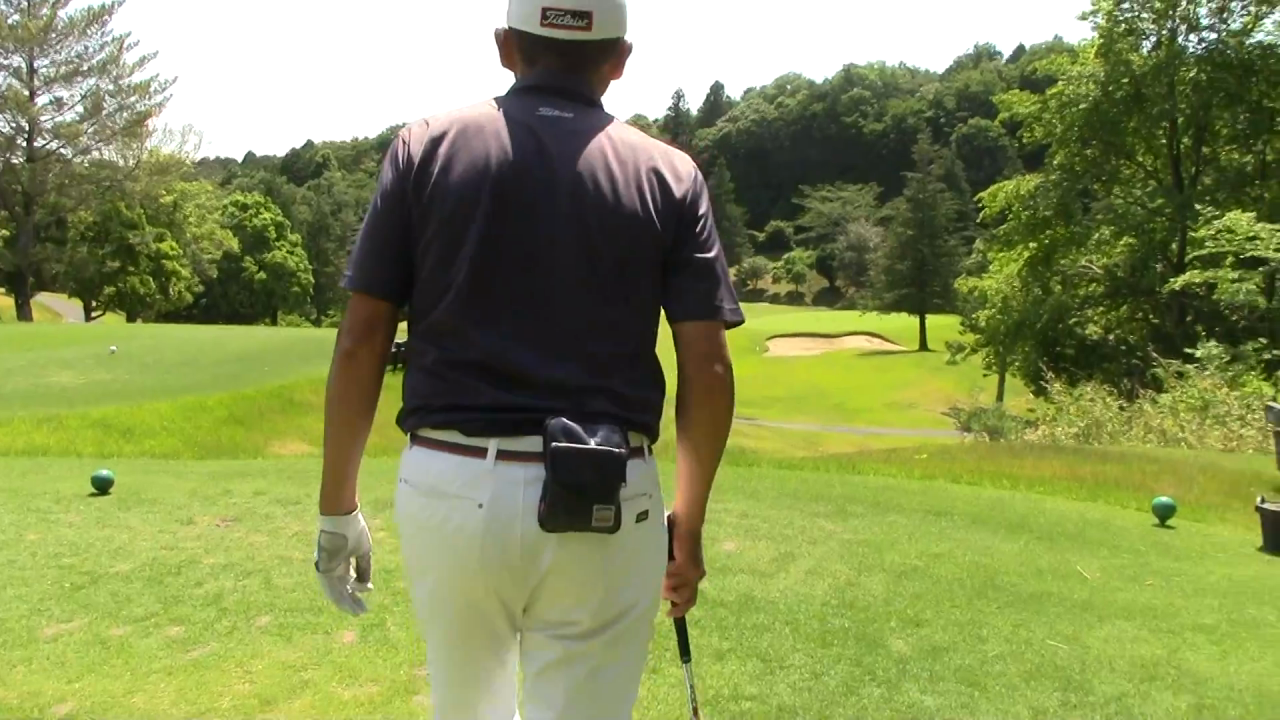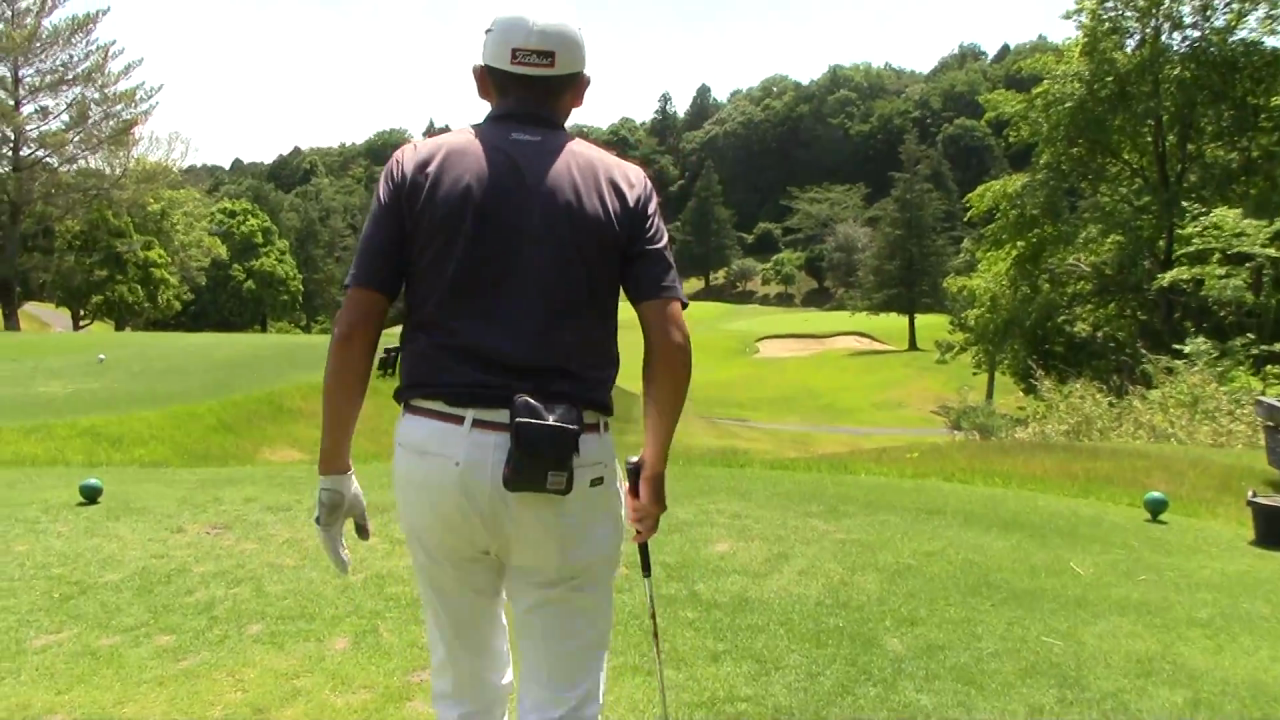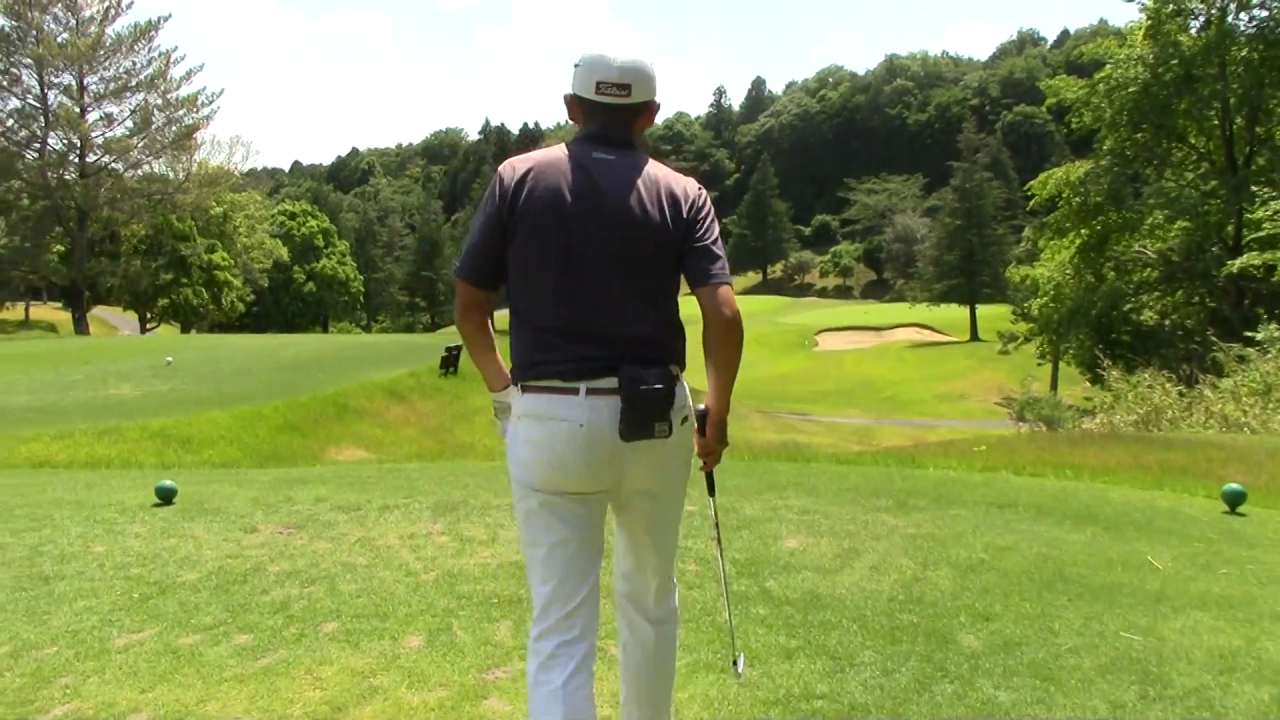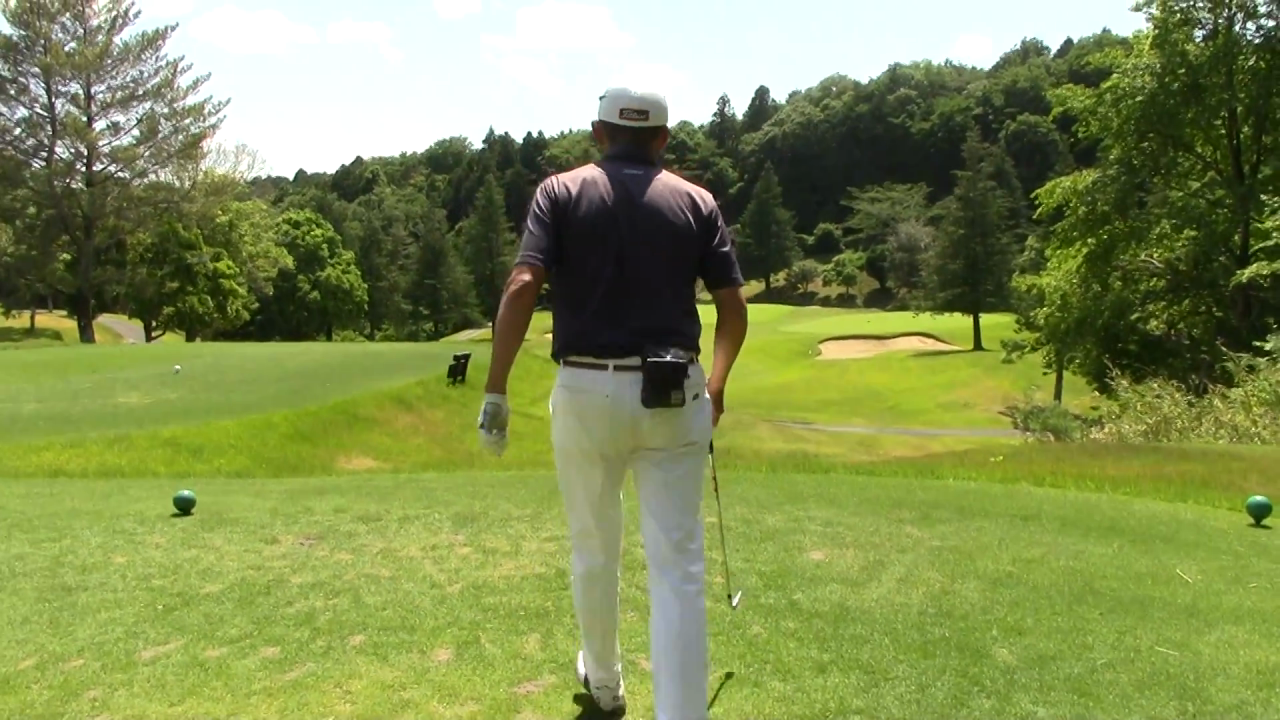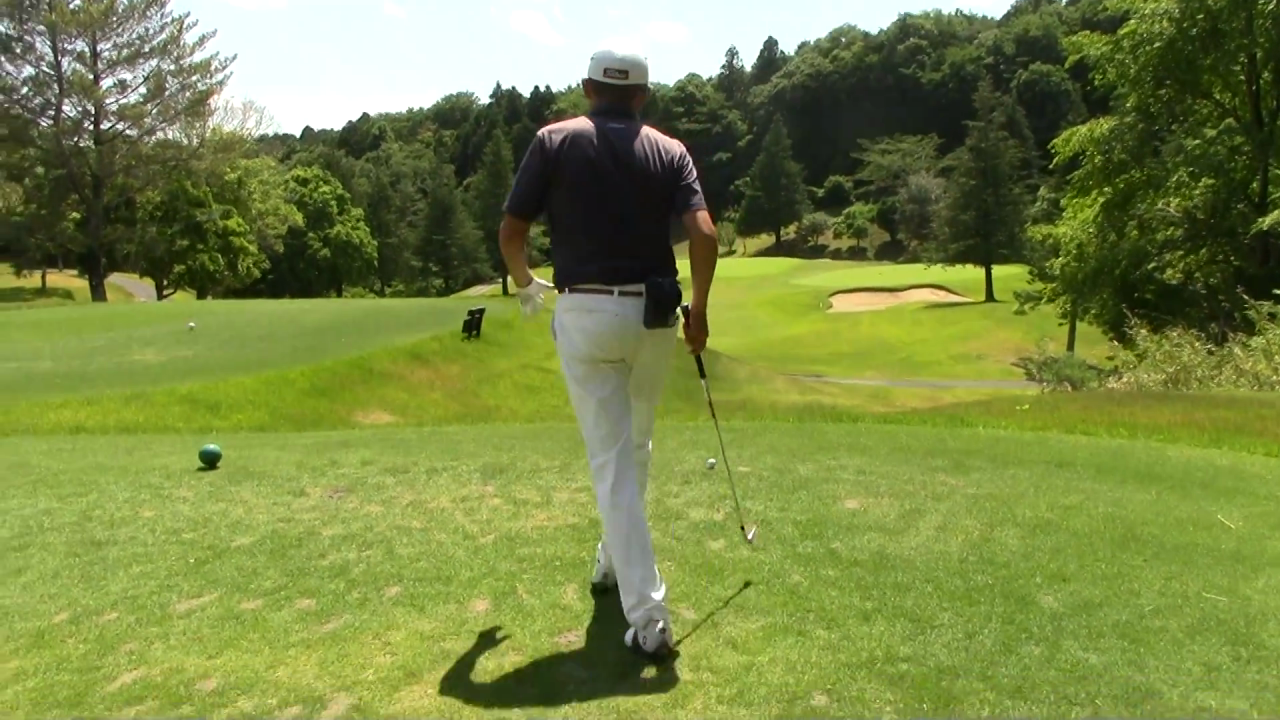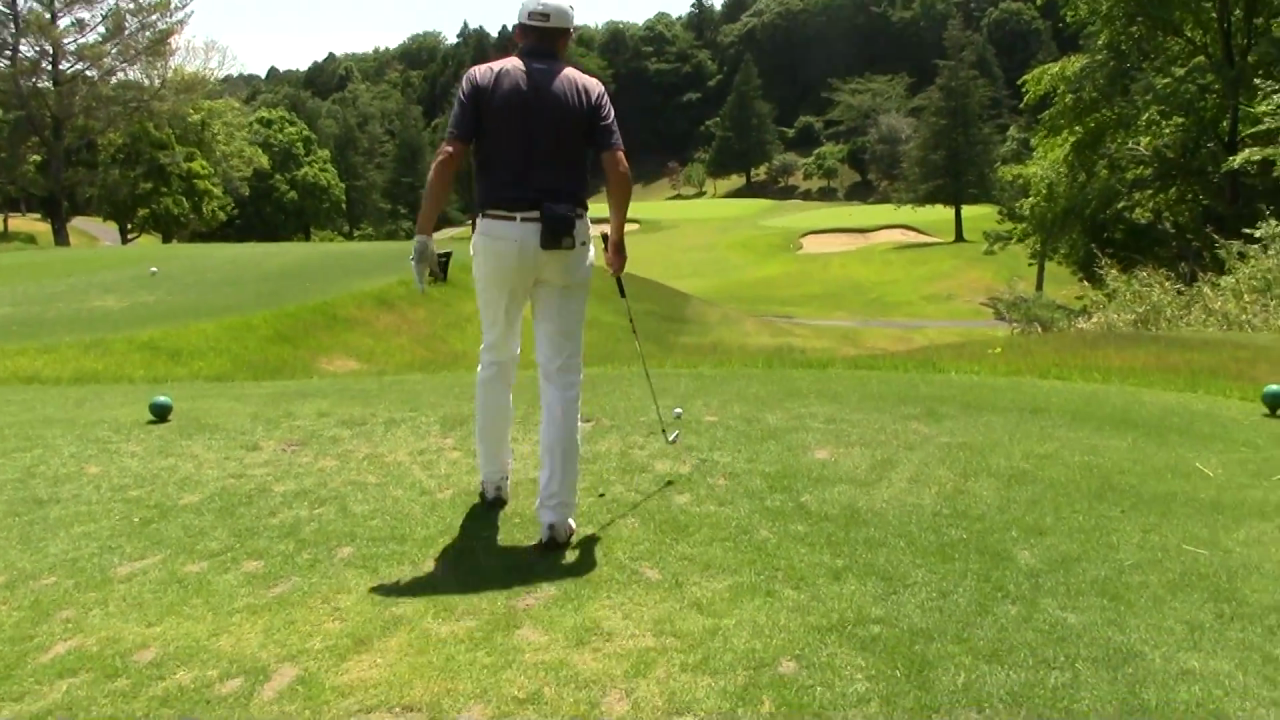
dt=0.5s
person 1, frame 1
left shoulder: (424, 148)
right shoulder: (667, 173)
left elbow: (359, 343)
right elbow: (709, 369)
left wrist: (336, 507)
right wrist: (689, 522)
left hip: (449, 490)
right hip: (606, 506)
person 1, frame 2
left shoulder: (417, 167)
right shoulder: (621, 182)
left elbow: (354, 327)
right elbow: (670, 339)
left wrist: (334, 470)
right wrist: (653, 466)
left hip: (438, 455)
right hip: (568, 469)
person 1, frame 3
left shoulder: (517, 178)
right shoulder: (680, 192)
left elbow: (469, 307)
right elbow: (722, 314)
left wrist: (502, 386)
right wrist: (717, 414)
left hip: (550, 419)
right hip: (652, 420)
left knee: (560, 626)
right knee: (649, 597)
person 1, frame 4
left shoulder: (561, 191)
right shoulder: (696, 201)
left elbow: (521, 288)
right elbow: (733, 308)
left wrist: (495, 391)
right wrist: (716, 384)
left hip: (585, 392)
right hip: (672, 396)
left knee: (594, 549)
right knee: (677, 569)
person 1, frame 5
left shoulder: (553, 140)
right shoulder: (669, 150)
left elbow: (510, 232)
right elbow: (704, 234)
left wrist: (525, 282)
right wrist: (699, 309)
left hip: (587, 314)
right hip: (654, 315)
left knee: (612, 465)
right knee: (632, 447)
left ankle: (649, 617)
right ankle: (616, 565)
person 1, frame 6
left shoulder: (483, 78)
right shoulder: (588, 89)
left elbow: (448, 157)
right elbow: (618, 169)
left wrist: (423, 234)
right wrist: (617, 236)
left hip: (499, 237)
right hip: (565, 241)
left knee: (497, 358)
right knee: (561, 378)
left ankle: (495, 479)
right ankle: (556, 516)
